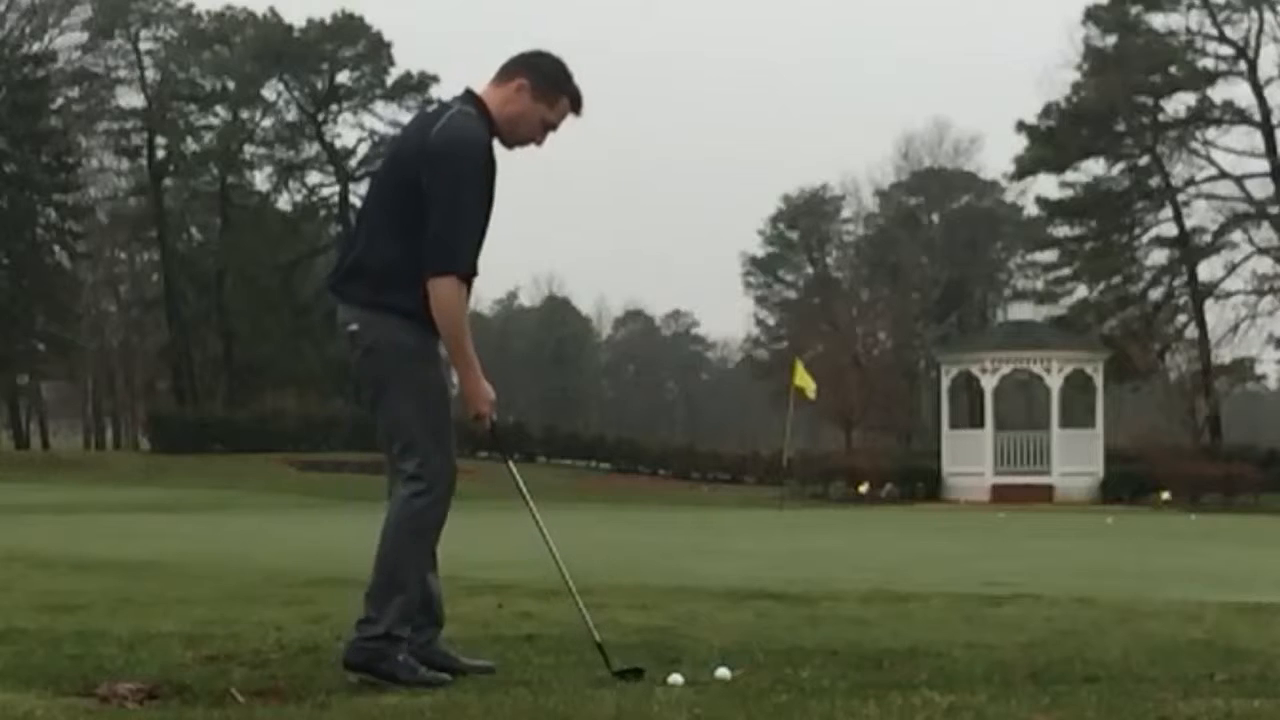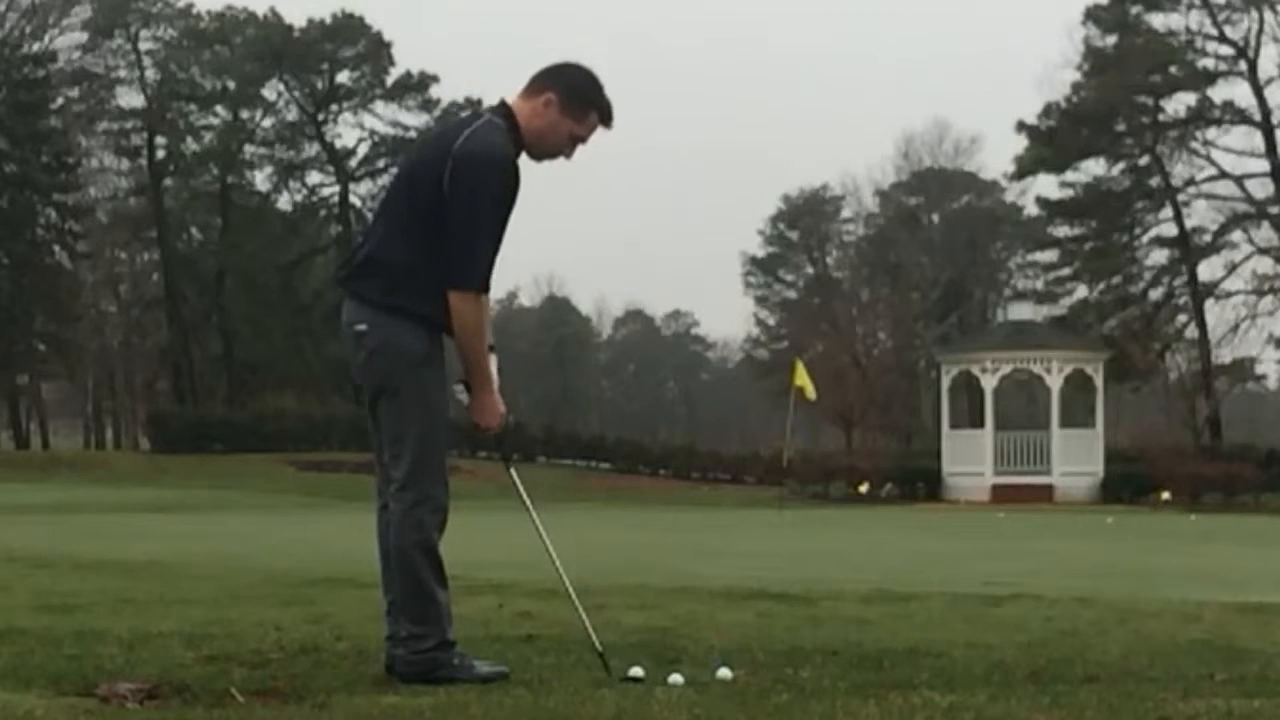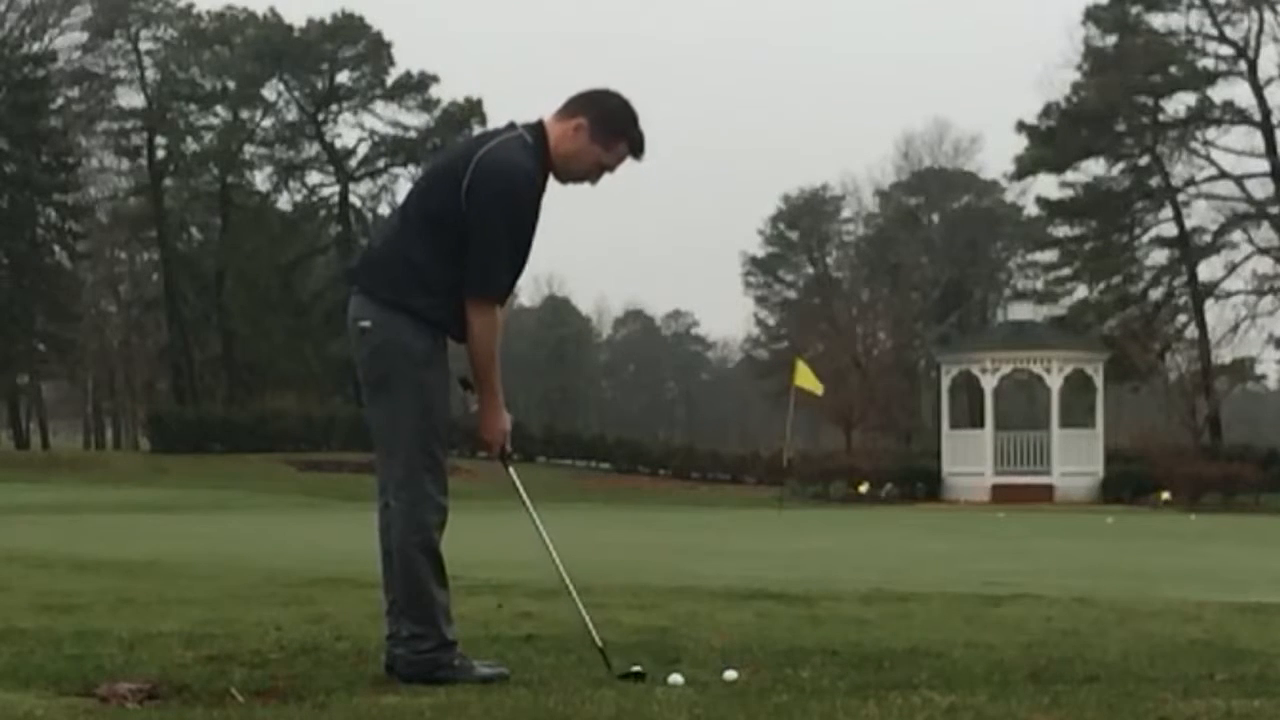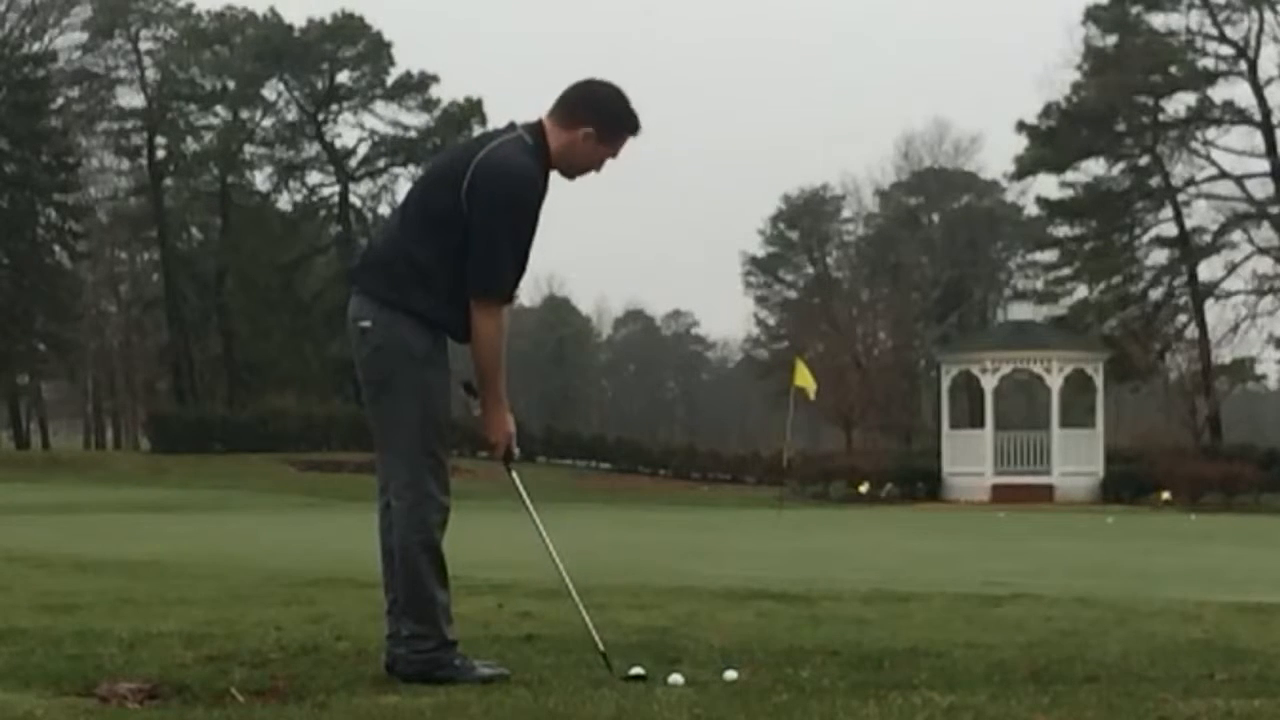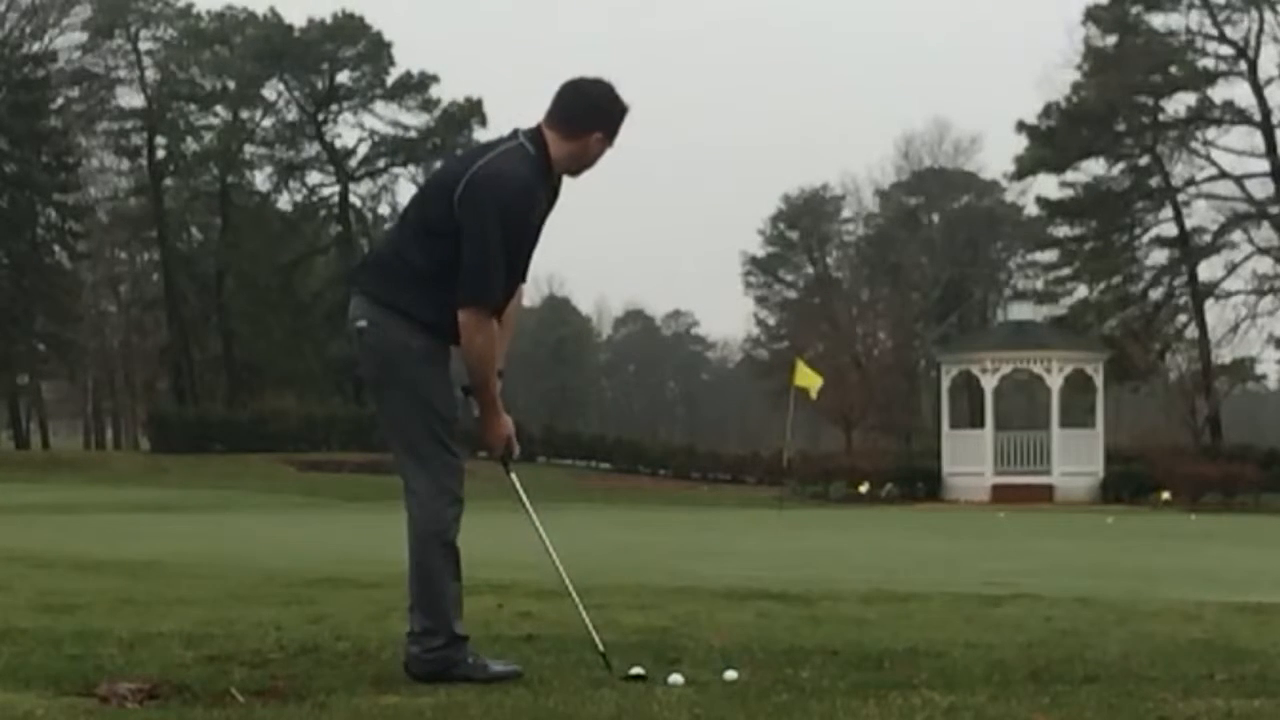
dt=1s
person 1, frame 1
left shoulder: (445, 126)
right shoulder: (464, 144)
right elbow: (444, 271)
left wrist: (454, 361)
right wrist: (470, 373)
left hip: (389, 317)
right hip: (393, 322)
left knee: (424, 475)
right knee: (427, 476)
left ankle: (416, 637)
right ankle: (379, 637)
person 1, frame 2
left shoulder: (474, 137)
right shoulder: (488, 157)
right elbow: (463, 285)
left wrist: (486, 354)
right wrist: (482, 388)
left hip: (385, 318)
right hip: (396, 324)
left knee: (407, 487)
right knee: (418, 491)
left ankle: (412, 642)
right ankle: (423, 649)
person 1, frame 3
left shoulder: (509, 157)
right shoulder: (509, 173)
left elbow: (481, 291)
right elbow: (482, 301)
left wrist: (487, 392)
right wrist: (491, 403)
left hip: (394, 317)
right hip: (401, 321)
left knee: (410, 489)
right knee: (417, 491)
left ankle: (412, 642)
right ankle: (424, 649)
person 1, frame 4
left shoulder: (511, 160)
right shoulder: (511, 175)
left elbow: (488, 294)
right elbow: (486, 302)
left wrist: (493, 394)
right wrist: (495, 405)
left hip: (393, 317)
right hip: (400, 321)
left knee: (410, 489)
right knee: (420, 492)
left ankle: (411, 641)
right ankle: (426, 648)
person 1, frame 5
left shoulder: (534, 176)
right shoulder: (503, 183)
left elbow: (508, 286)
right elbow: (475, 311)
left wrist: (495, 378)
right wrist: (492, 408)
left hip: (411, 322)
right hip: (394, 321)
left knee: (435, 482)
right knee: (437, 482)
left ankle: (434, 639)
right ankle: (438, 647)
